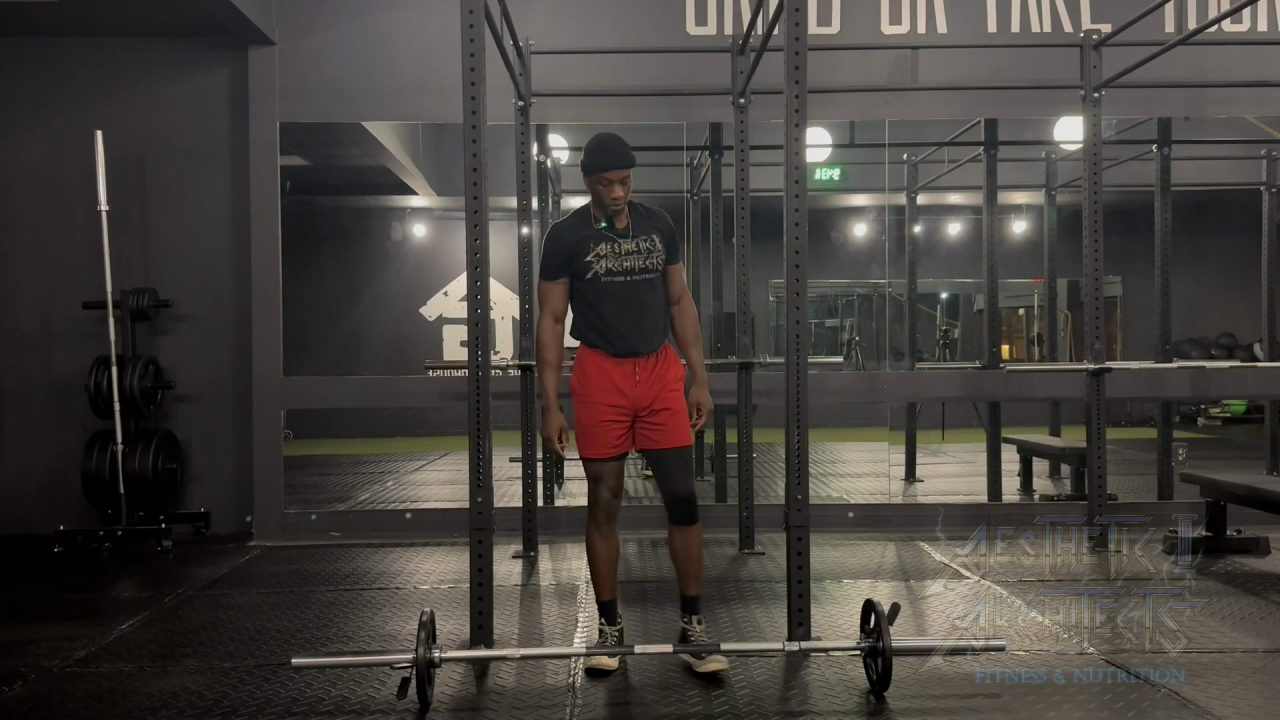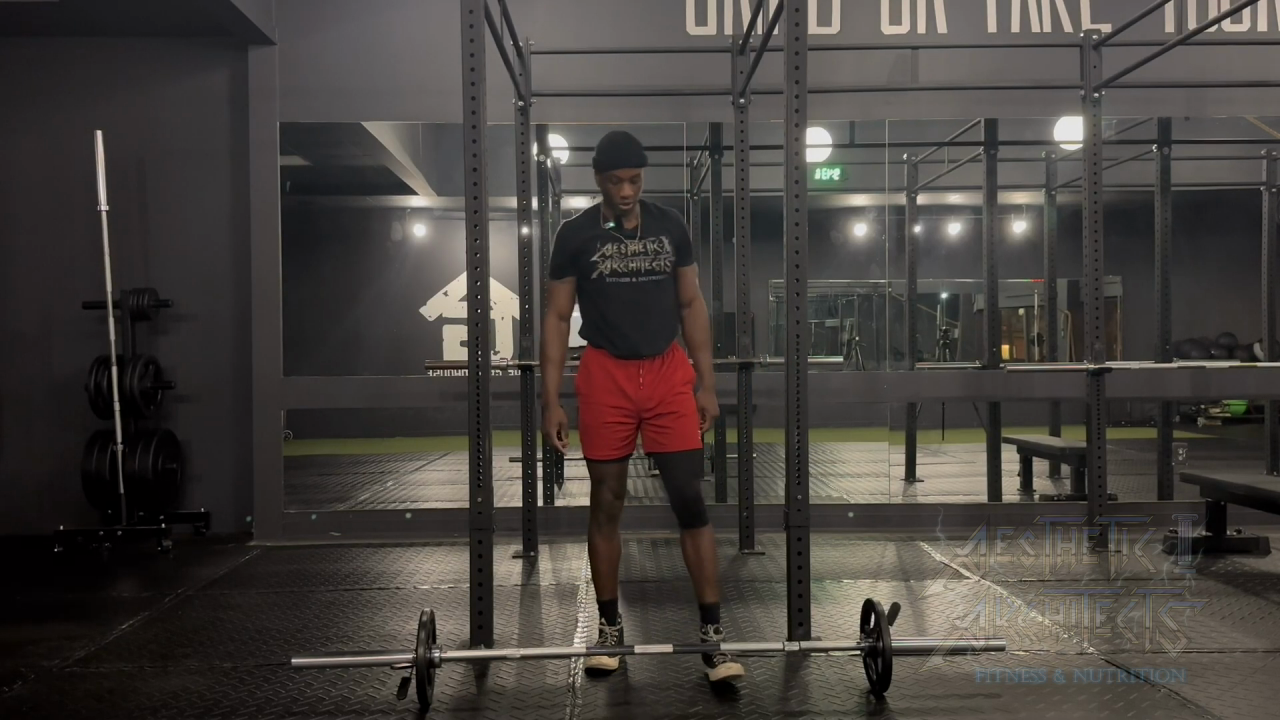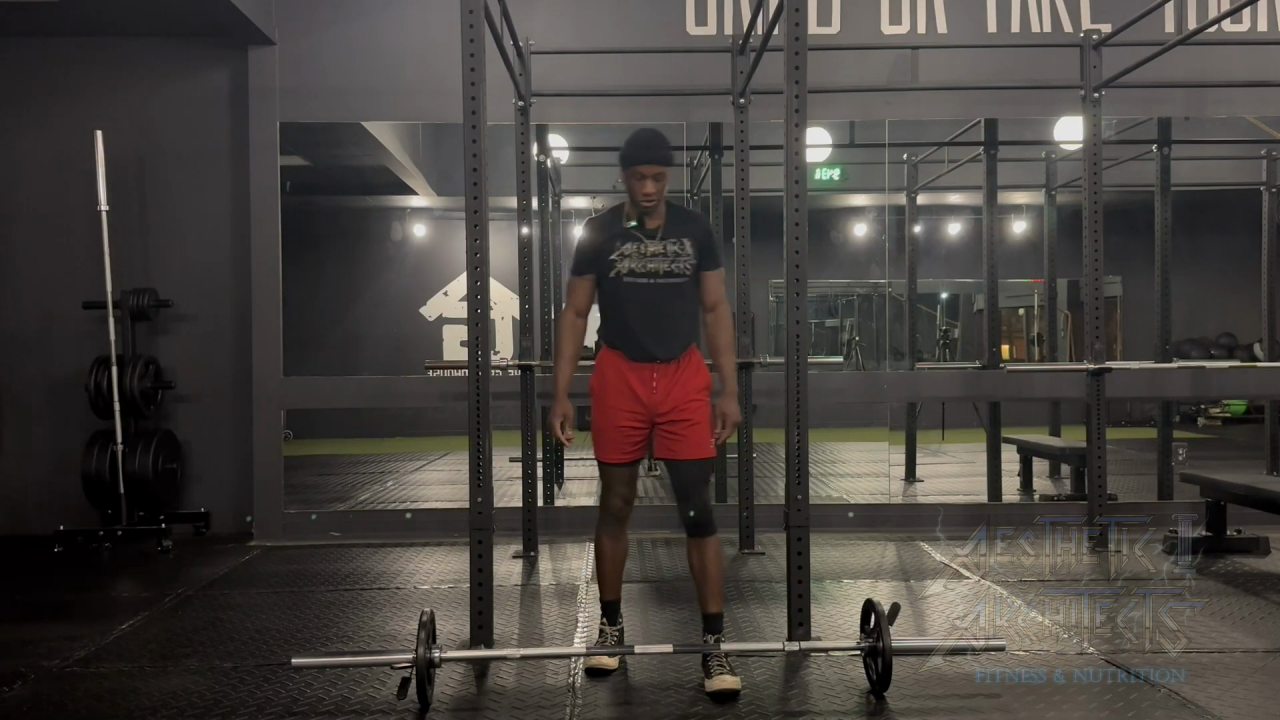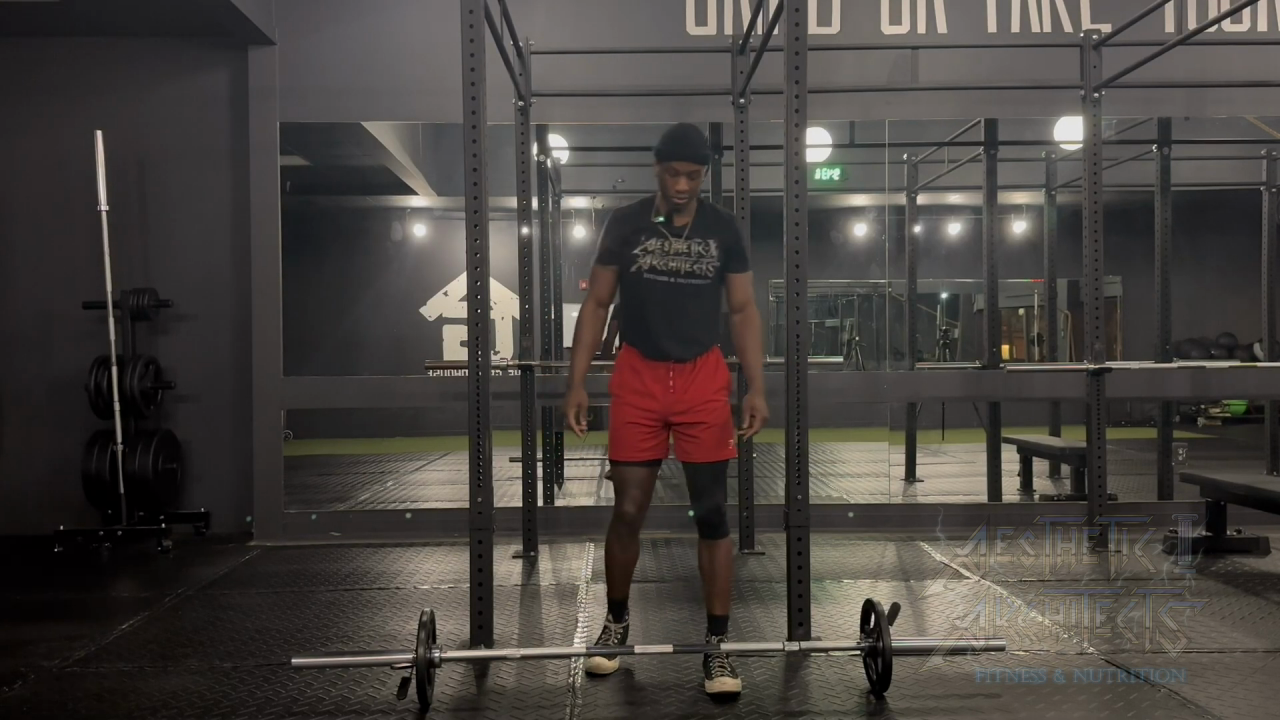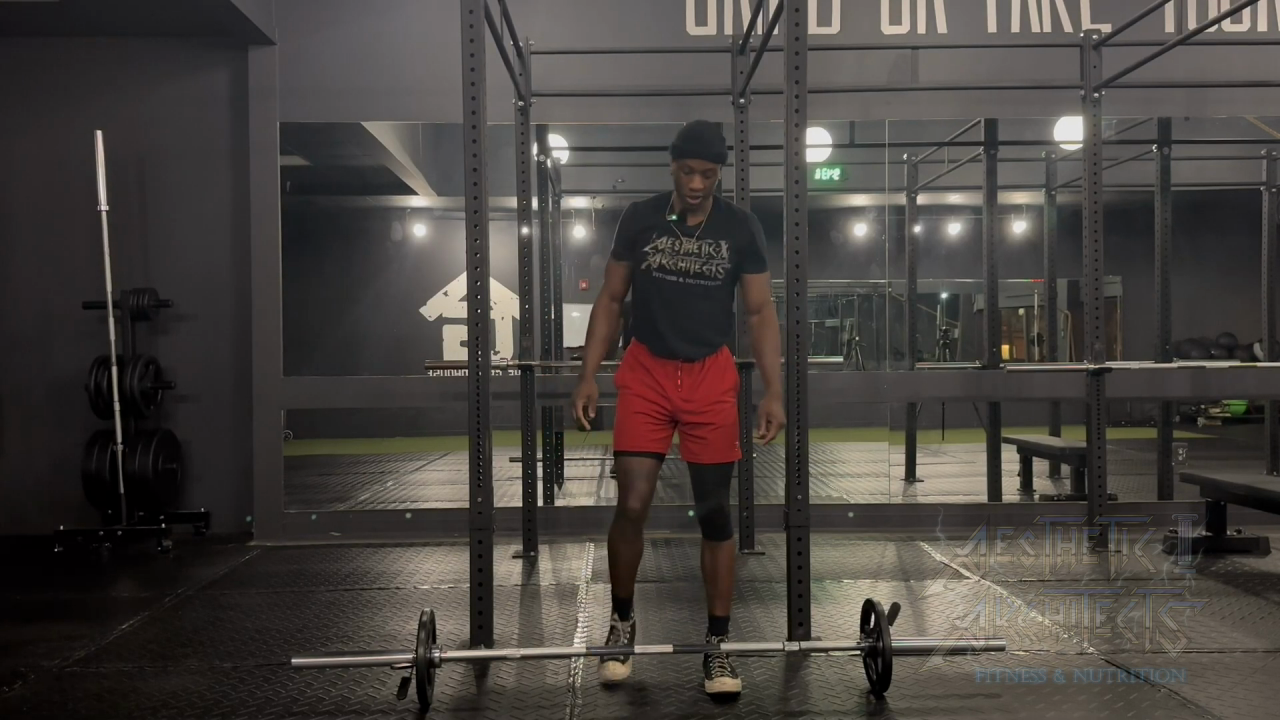
dt=0.2s
person 1, frame 1
left shoulder: (659, 225)
right shoulder: (565, 236)
left elbow: (680, 303)
right elbow: (551, 321)
left wrist: (699, 378)
right wrist: (551, 404)
left hip: (660, 372)
right hip: (600, 375)
left knee: (683, 499)
right knee: (604, 504)
left ankle: (692, 623)
right ankle: (610, 626)
person 1, frame 2
left shoulder: (670, 226)
right shoulder: (575, 235)
left elbow: (692, 306)
right elbow: (557, 317)
left wrist: (706, 383)
right wrist: (551, 399)
left hip: (668, 374)
right hip: (605, 377)
left knee: (690, 502)
right knee: (606, 505)
left ankle: (712, 633)
right ankle: (610, 626)
person 1, frame 3
left shoulder: (696, 229)
right shoulder: (598, 231)
left elbow: (716, 310)
right elbow: (575, 314)
left wrist: (729, 390)
right wrist: (561, 393)
left hip: (685, 378)
right hip: (620, 379)
left knee: (699, 511)
right knee: (614, 507)
left ankle: (713, 644)
right ankle: (611, 625)
person 1, frame 4
left shoulder: (724, 228)
right shoulder: (625, 224)
left elbow: (743, 310)
right elbow: (597, 304)
left wrist: (756, 387)
right wrist: (577, 381)
left hip: (703, 379)
right hip: (638, 377)
left knee: (711, 512)
right knee: (628, 510)
left ankle: (716, 646)
right ankle: (616, 620)
person 1, frame 5
left shoulder: (740, 228)
right shoulder: (639, 218)
left elbow: (760, 312)
right elbow: (611, 299)
left wrist: (773, 392)
right wrist: (588, 375)
left hip: (711, 378)
right hip: (645, 374)
left knee: (715, 514)
right knee: (631, 507)
left ankle: (717, 646)
right ankle: (622, 621)
